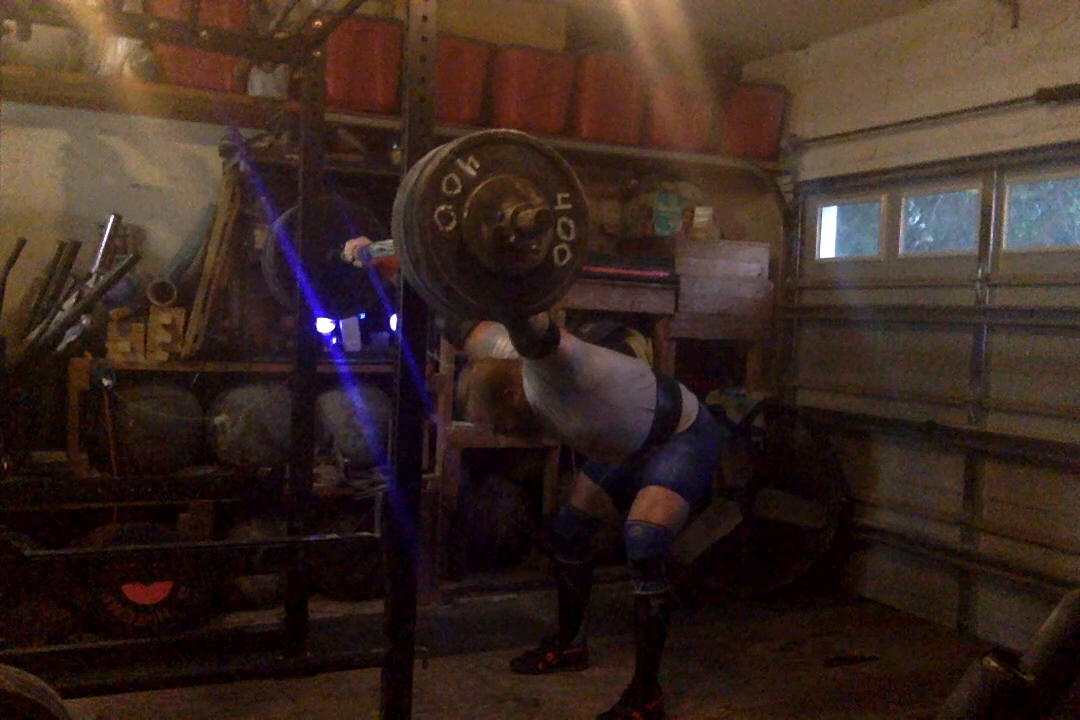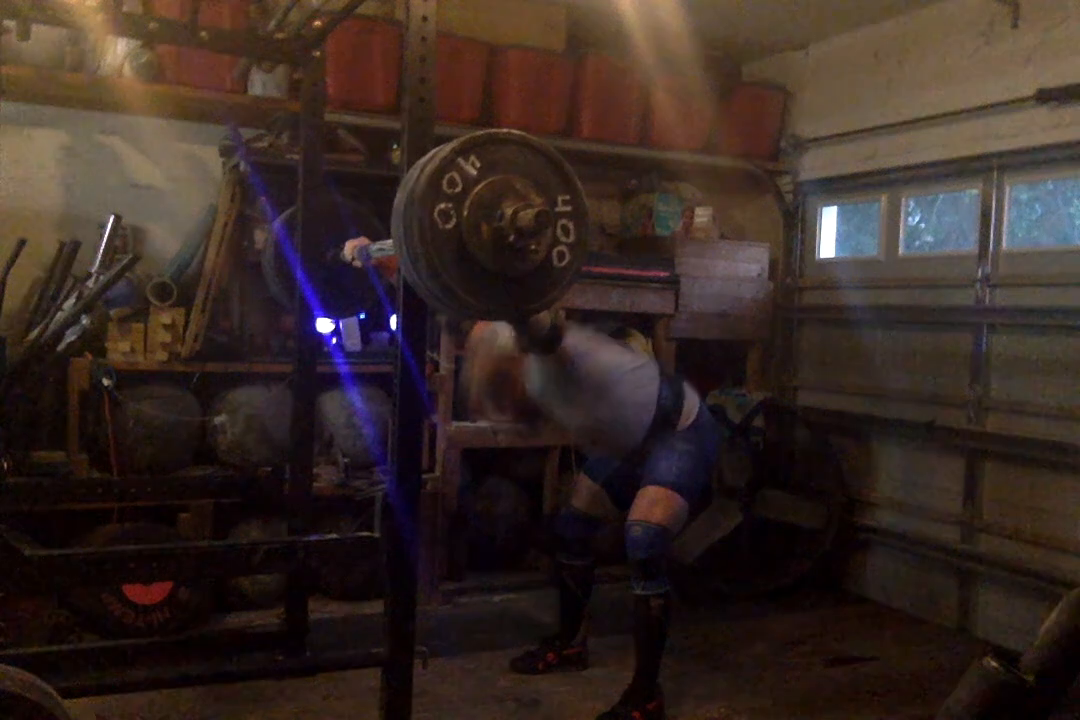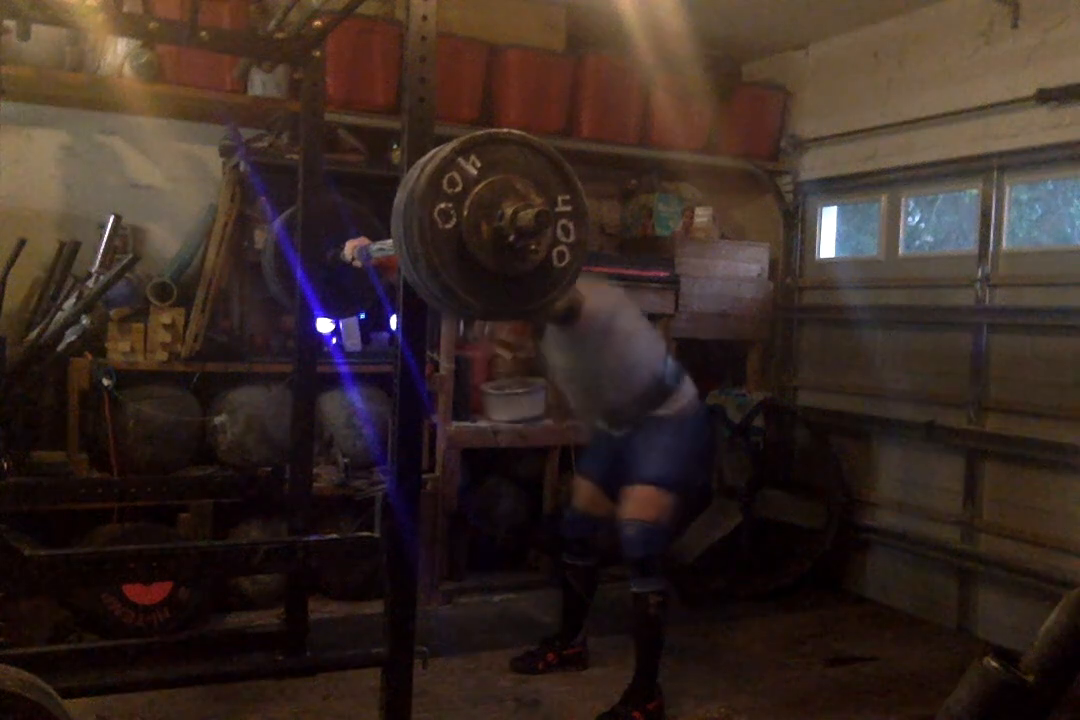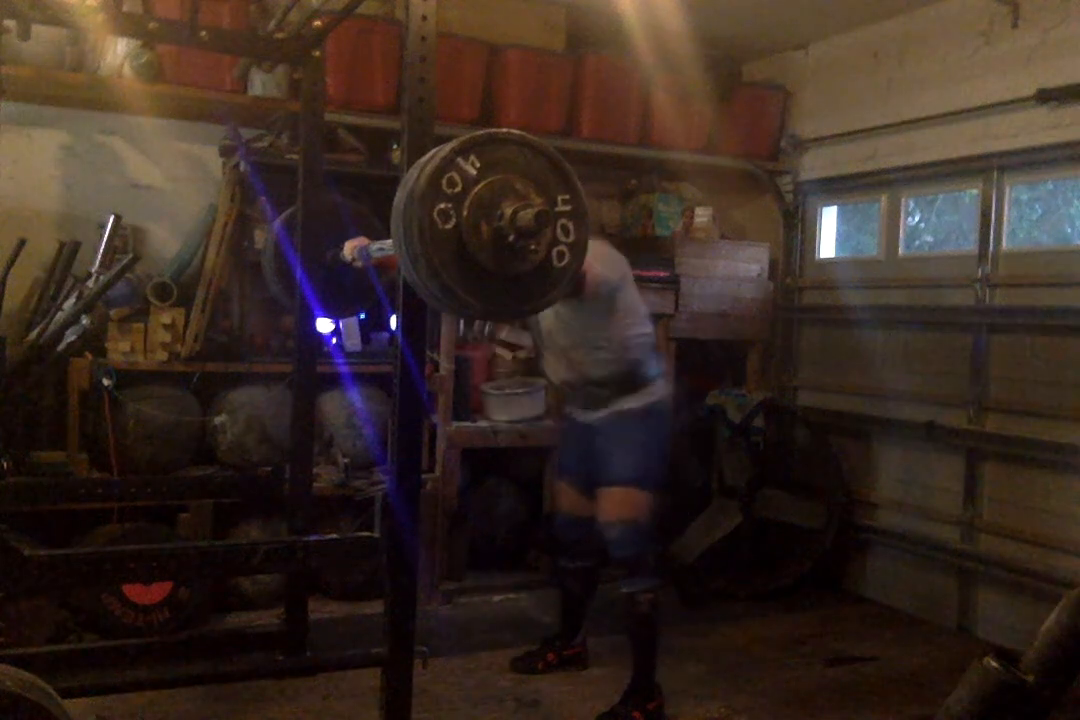
dt=0.2s
person 1, frame 1
left shoulder: (550, 371)
right shoulder: (504, 359)
left elbow: (526, 326)
right elbow: (458, 321)
left hip: (683, 436)
right hip: (634, 444)
left knee: (643, 546)
right knee: (568, 530)
right ankle: (569, 643)
person 1, frame 2
left shoulder: (555, 362)
right shoulder: (512, 353)
left elbow: (535, 324)
left hip: (681, 434)
right hip: (630, 439)
left knee: (643, 546)
right knee: (571, 530)
right ankle: (569, 643)
person 1, frame 3
left shoulder: (576, 302)
left elbow: (558, 301)
right wrist: (383, 257)
left hip: (665, 418)
right hip: (617, 423)
left knee: (640, 543)
right knee: (579, 530)
right ankle: (569, 642)
person 1, frame 4
left shoulder: (594, 257)
right wrist: (378, 252)
left hip: (633, 410)
right hip: (587, 412)
left knee: (626, 543)
right knee: (573, 533)
right ankle: (569, 642)
